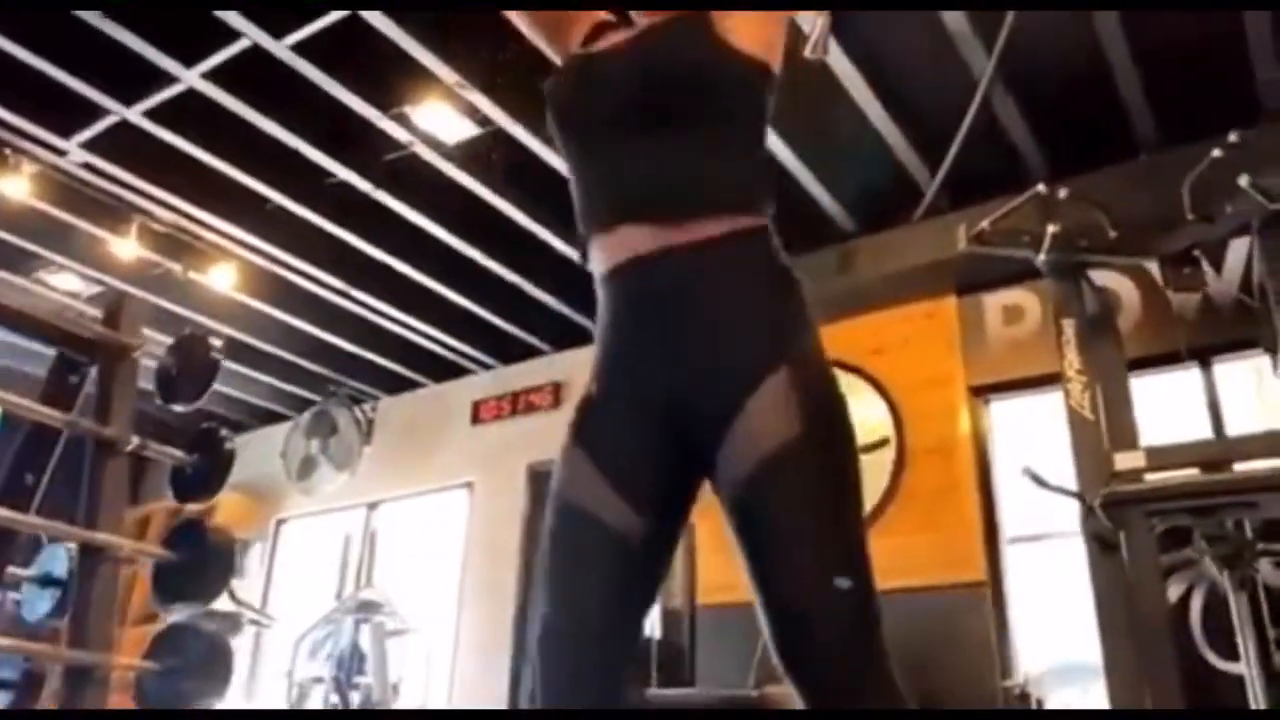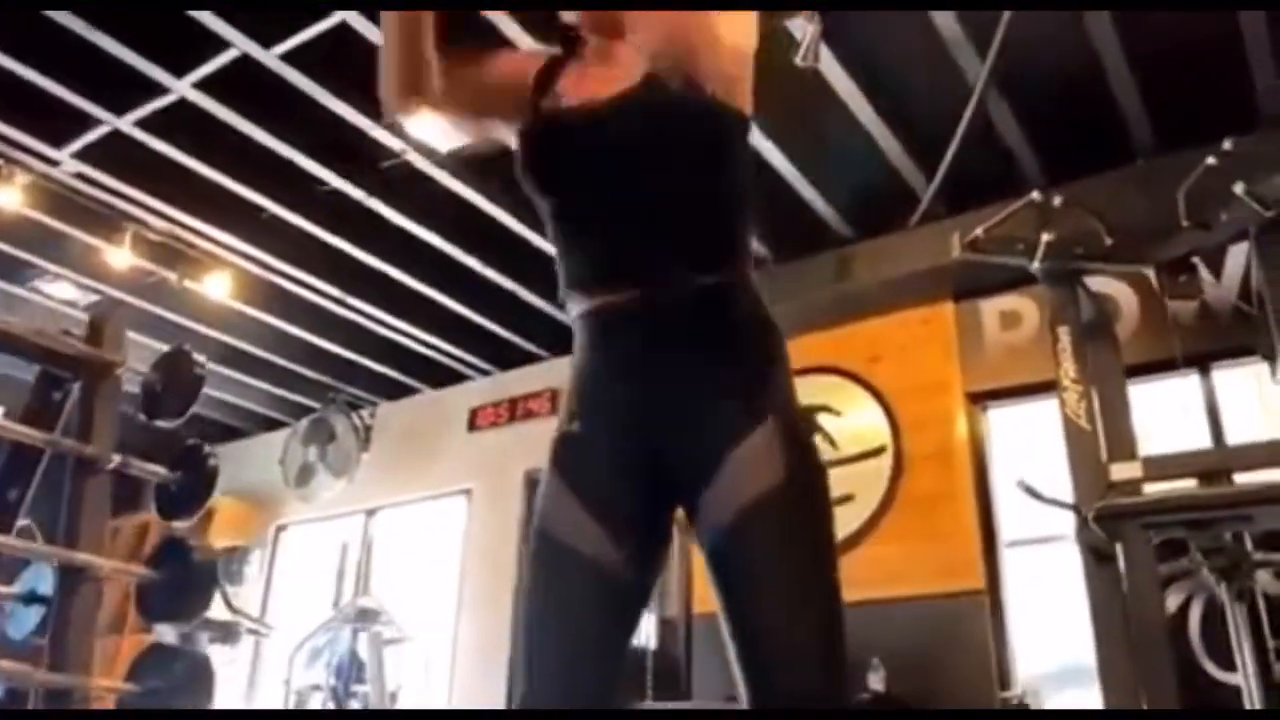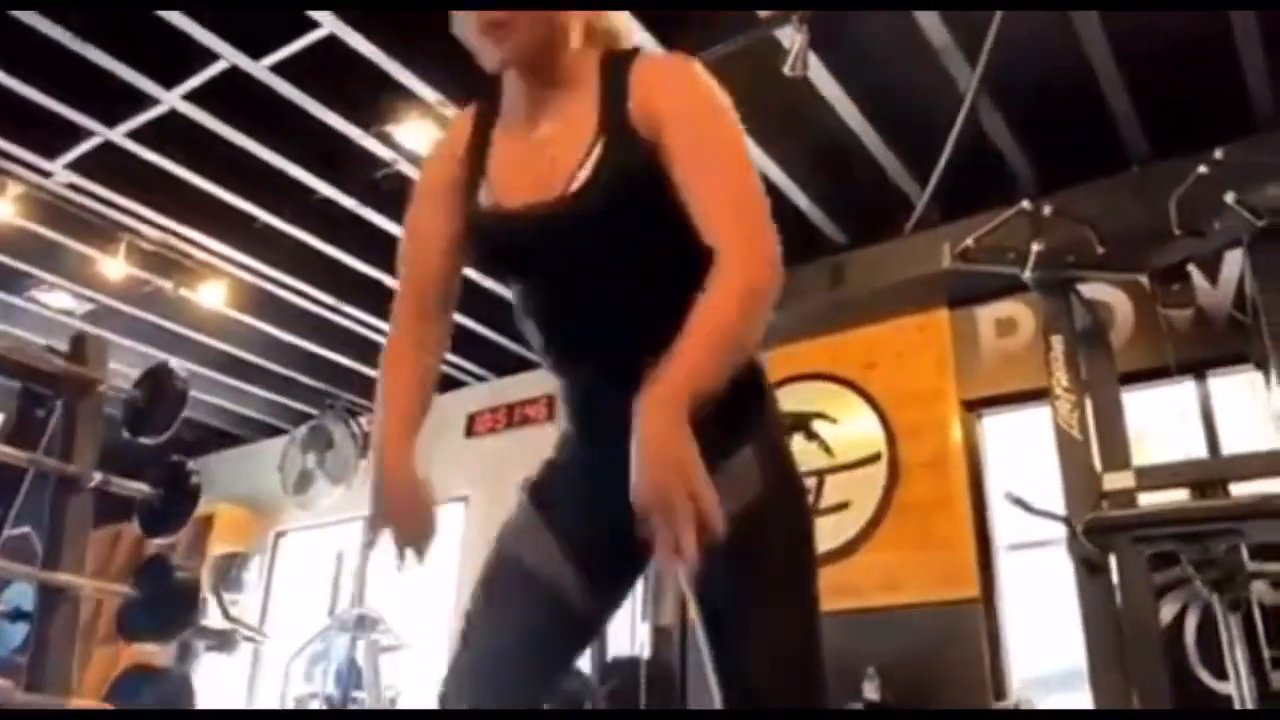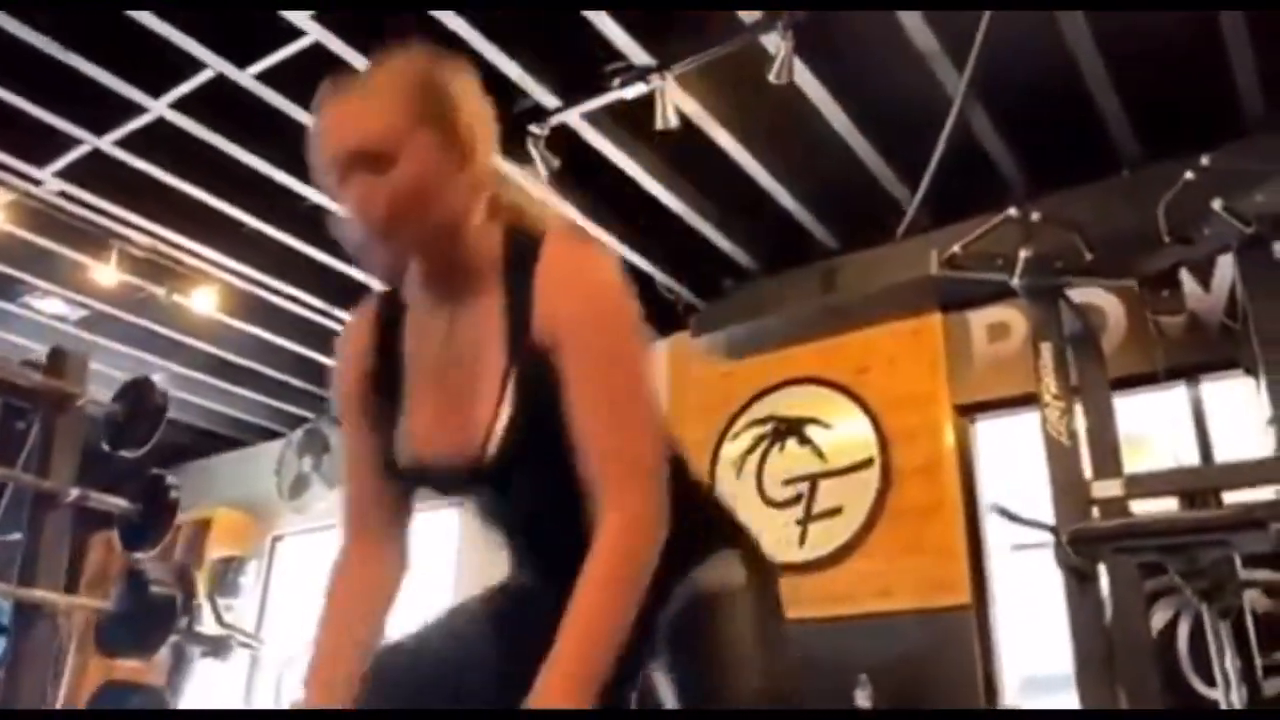
dt=0.2s
person 1, frame 1
left shoulder: (736, 22)
right shoulder: (584, 42)
left hip: (747, 335)
right hip: (631, 355)
left knee: (834, 653)
right knee: (569, 672)
person 1, frame 2
left shoulder: (697, 38)
right shoulder: (540, 78)
left elbow: (705, 49)
right elbow: (411, 91)
left hip: (725, 381)
right hip: (604, 393)
left knee: (800, 687)
right knee: (552, 699)
person 1, frame 3
left shoulder: (658, 85)
right shoulder: (463, 145)
left elbow: (752, 262)
right elbow: (419, 312)
left wrist: (665, 405)
right wrist: (394, 444)
left hip: (708, 429)
right hip: (591, 449)
left knee: (772, 697)
right knee: (478, 700)
person 1, frame 4
left shoulder: (567, 281)
right shoulder: (368, 345)
left elbow: (635, 523)
right elbow: (371, 551)
left wrist: (555, 703)
right wrist: (321, 699)
left hip: (688, 570)
right hip: (548, 599)
